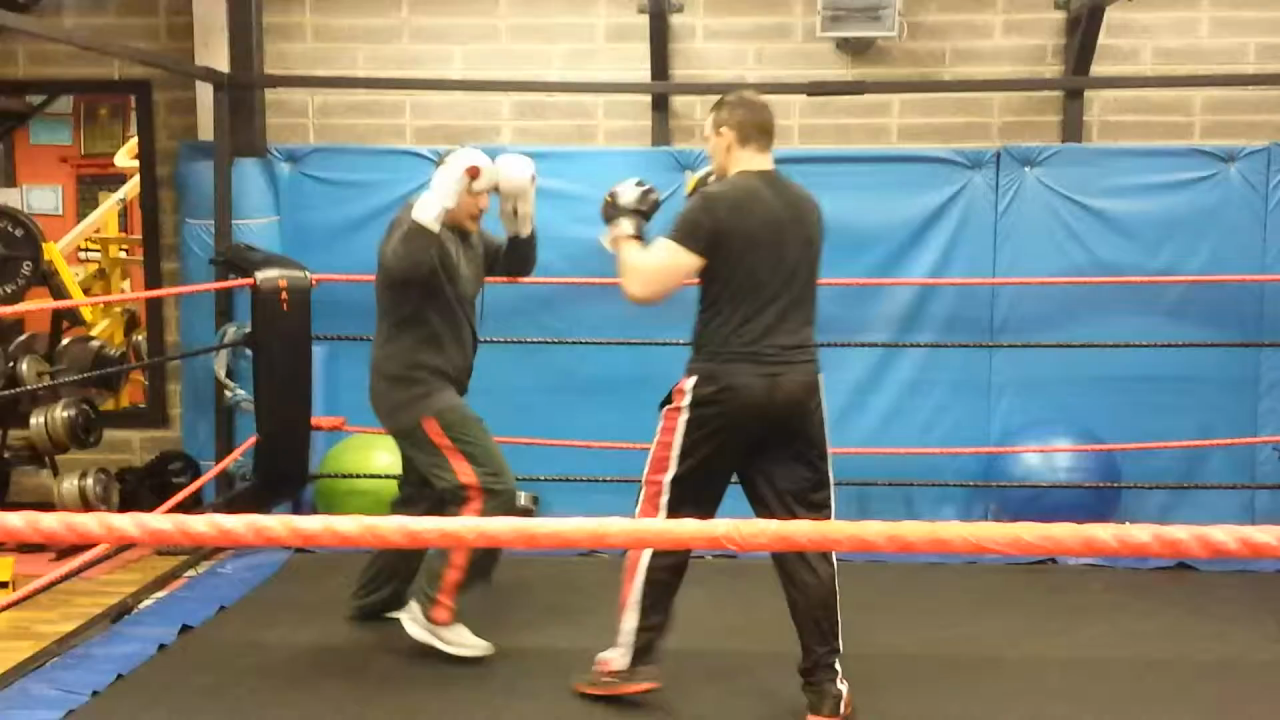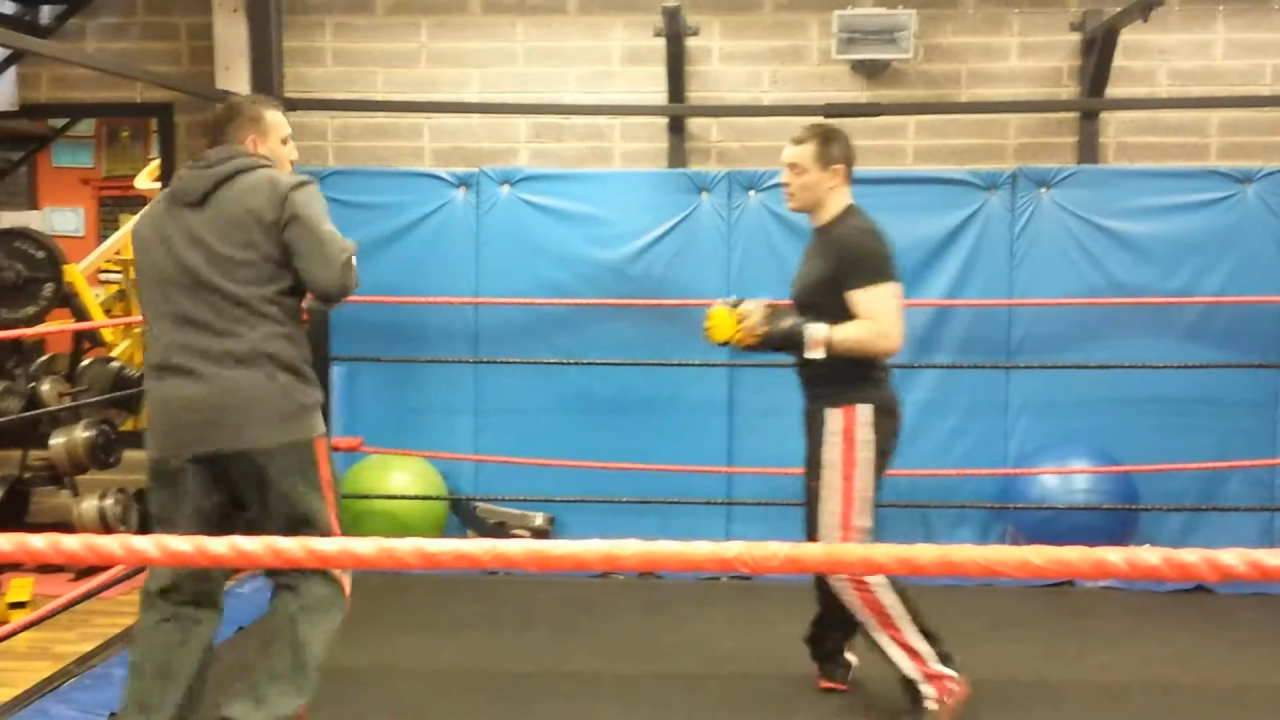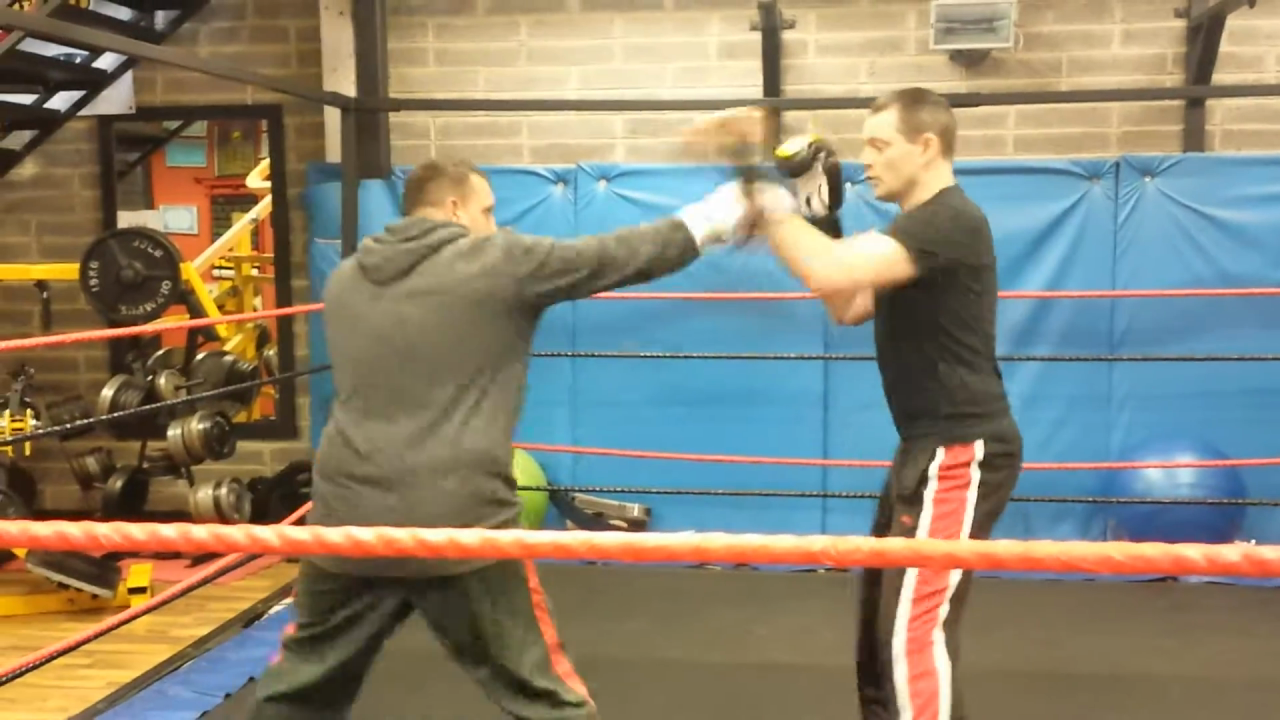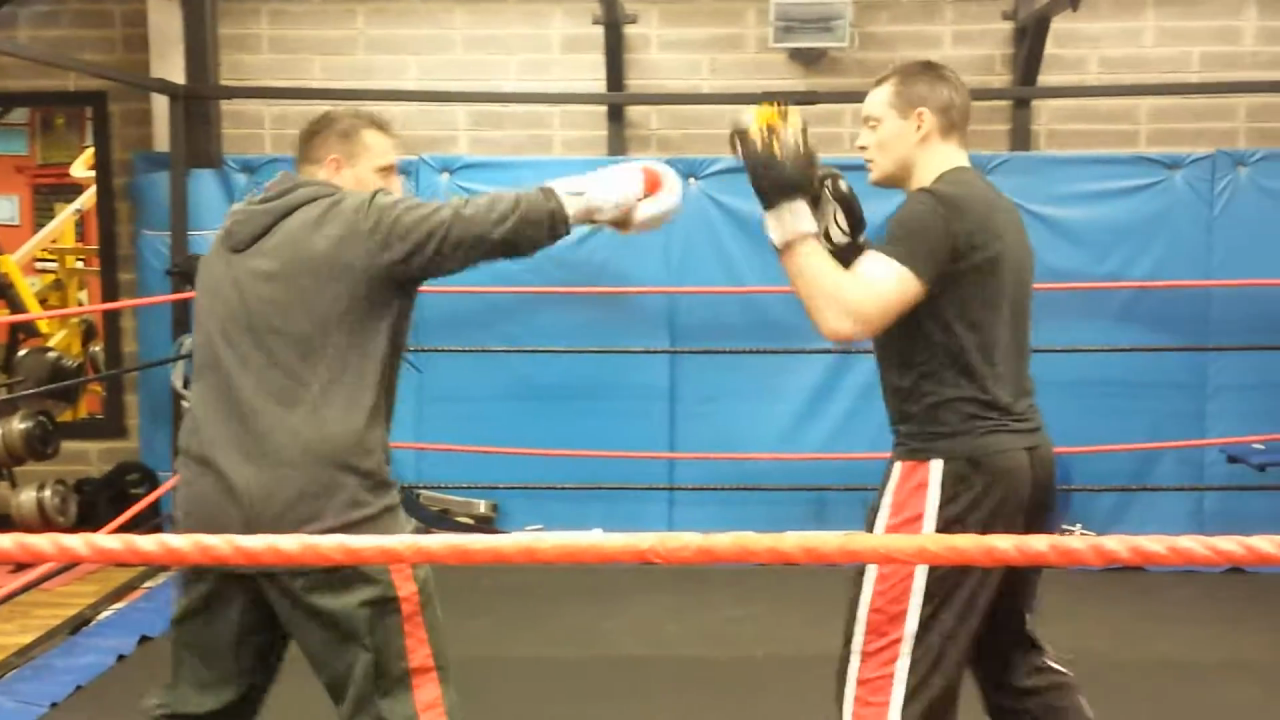
dt=1s
person 1, frame 1
left shoulder: (714, 205)
right shoulder: (805, 206)
left elbow: (643, 288)
left wrist: (624, 228)
left hip: (721, 389)
right hip: (796, 387)
left knee: (666, 520)
left ankle: (629, 661)
person 1, frame 2
left shoulder: (857, 239)
right shoulder: (820, 239)
left elbow: (885, 336)
left wrist: (804, 335)
right wrist: (767, 329)
left hip: (853, 414)
right hip: (835, 410)
left knee: (846, 552)
right knee: (830, 540)
right ankle: (832, 656)
person 1, frame 3
left shoulder: (948, 219)
right shoulder: (929, 221)
left elbow: (836, 274)
right elbow: (849, 306)
right wrist: (819, 218)
left hip: (958, 453)
right hip: (927, 447)
left knee: (914, 626)
right knee: (883, 609)
person 1, frame 4
left shoulder: (936, 207)
right shoulder: (985, 207)
left elbow: (843, 317)
left wrist: (786, 208)
right wrist: (848, 240)
left hip: (956, 467)
right hip: (1016, 459)
right knee: (1013, 663)
person 2, frame 1
left shoulder: (461, 237)
right shoulder: (417, 235)
left elbow: (516, 262)
right elbow: (401, 267)
left wrist: (520, 211)
right wrist: (441, 198)
left hip: (419, 389)
right hip: (418, 394)
left knee: (425, 496)
right knee: (487, 491)
left ankle: (380, 596)
right ankle: (435, 612)
person 2, frame 2
left shoulder: (155, 216)
right shoulder: (283, 192)
right elbow: (332, 277)
right wrist: (347, 256)
left hip: (178, 421)
right hip: (270, 414)
left knee: (179, 591)
right knee: (311, 570)
person 2, frame 3
left shoulder: (345, 280)
right shoulder: (502, 262)
right elbow: (618, 257)
right wrist: (709, 218)
left hip: (349, 514)
right hip: (459, 519)
person 2, frame 4
left shoulder: (230, 241)
right shoulder: (361, 223)
right elbow: (484, 222)
right wrist: (604, 191)
left hip: (214, 508)
right hip: (323, 513)
